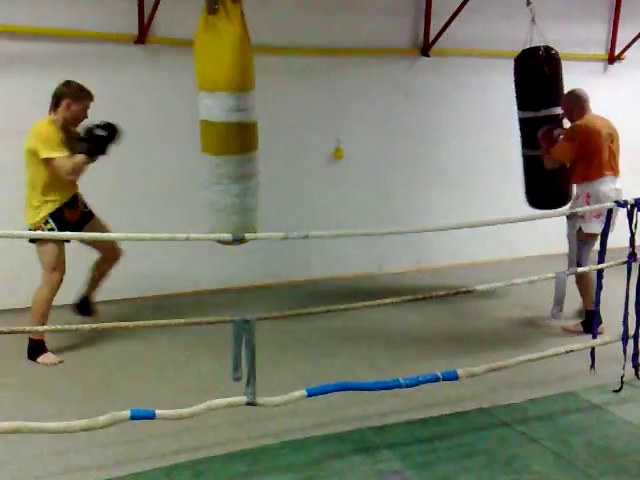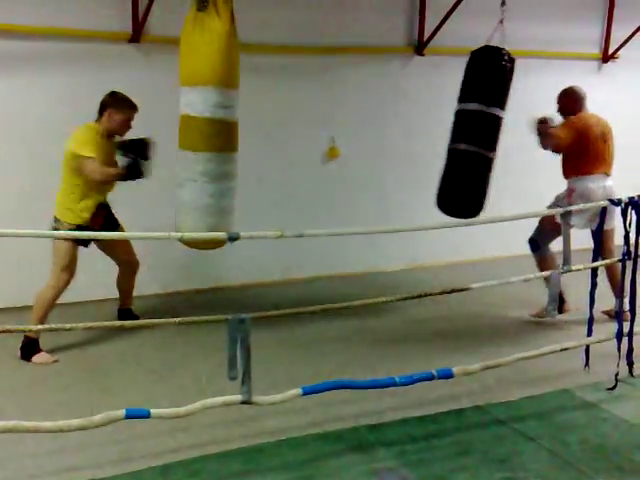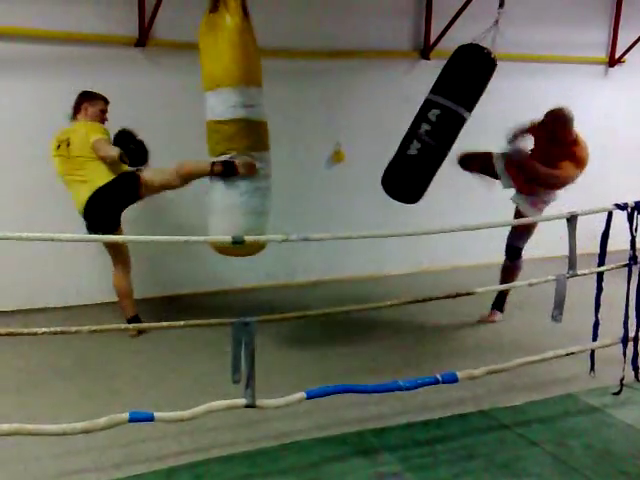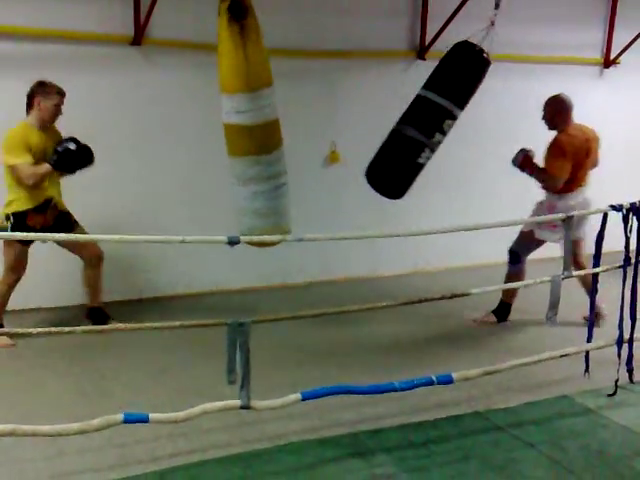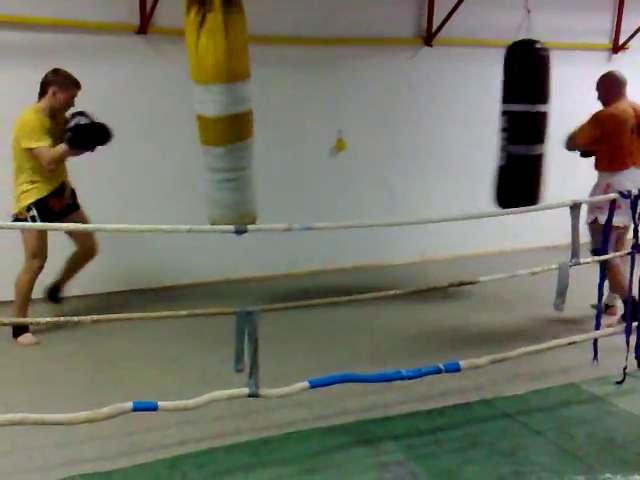
dt=0.5s
person 1, frame 1
left shoulder: (67, 128)
right shoulder: (43, 132)
left elbow: (77, 161)
right elbow: (69, 172)
left wrist: (95, 146)
right wrist: (91, 148)
left hip: (72, 204)
right hip: (47, 212)
left knee: (112, 251)
right knee: (53, 276)
left ankle: (85, 300)
right ankle: (35, 345)
person 1, frame 2
left shoulder: (107, 139)
right shoulder: (87, 135)
left elbow: (109, 170)
right elbow: (96, 175)
right wrist: (126, 171)
left hip: (98, 212)
right hip: (73, 217)
left knee: (130, 264)
right knee: (61, 279)
left ankle: (125, 313)
right ankle: (29, 344)
person 1, frame 3
left shoulder: (57, 143)
right shoulder: (91, 129)
right elbow: (111, 155)
right wrist: (128, 156)
left hip: (93, 206)
right hip: (109, 189)
left knee: (121, 262)
right knee: (177, 173)
left ankle: (132, 319)
right ankle: (223, 167)
person 1, frame 4
left shoulder: (53, 133)
right elbow: (29, 178)
left hip: (53, 211)
right hip: (22, 214)
left knee: (94, 255)
left ankle: (95, 311)
person 1, frame 5
left shoulder: (57, 116)
right shoulder: (29, 121)
left elbow: (69, 151)
right elbow: (49, 162)
left hip: (61, 191)
right hip: (34, 198)
left knee: (89, 247)
right knee: (35, 261)
left ankle: (56, 288)
right ankle: (19, 326)
person 2, frame 1
left shoulder: (579, 129)
right shoulder: (607, 124)
left elbow: (550, 163)
left wrist: (546, 143)
right wrist: (562, 144)
left hip: (592, 194)
right hip: (611, 190)
left knee: (579, 259)
right knee: (585, 252)
left ankle: (592, 321)
right ankle: (591, 304)
person 2, frame 2
left shoulder: (575, 123)
right shoulder: (603, 124)
left elbow: (550, 142)
left wrist: (543, 129)
left hip: (581, 190)
right hip: (605, 189)
left knee: (537, 241)
right knee: (608, 252)
left ankle: (557, 300)
right ankle: (621, 307)
person 2, frame 3
left shoulder: (578, 154)
right shoulder: (546, 127)
left elbow: (557, 179)
left wrist: (528, 163)
left hip: (537, 195)
left knee: (514, 249)
right knee: (466, 160)
left ankle: (498, 306)
person 2, frame 4
left shoulder: (562, 142)
right shoulder: (590, 134)
left elbow: (554, 182)
right elbow: (593, 163)
left wrist: (529, 166)
left hip: (559, 205)
right hip: (579, 201)
left knee: (517, 253)
right knee: (577, 258)
left ankle: (502, 310)
right ankle: (596, 307)
person 2, frame 5
left shoulder: (606, 116)
left elbow: (571, 143)
left wrist: (586, 143)
left hip: (614, 186)
left knee: (602, 249)
right knee: (617, 246)
